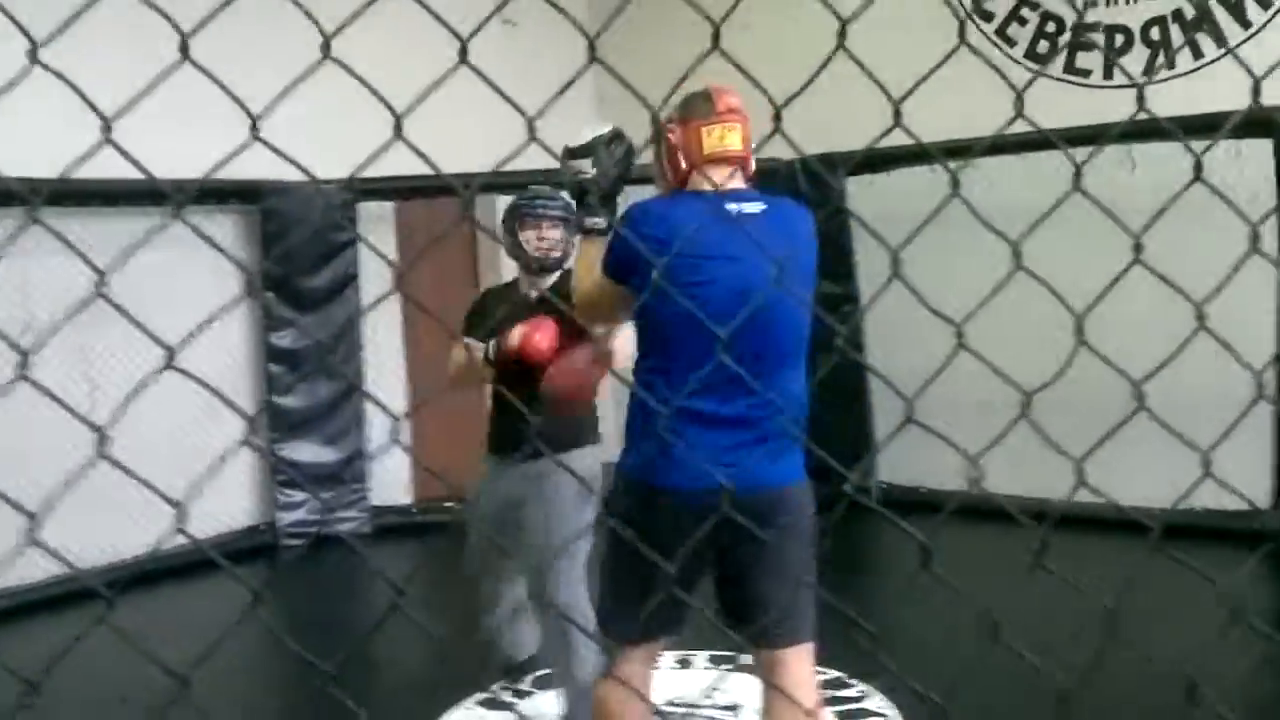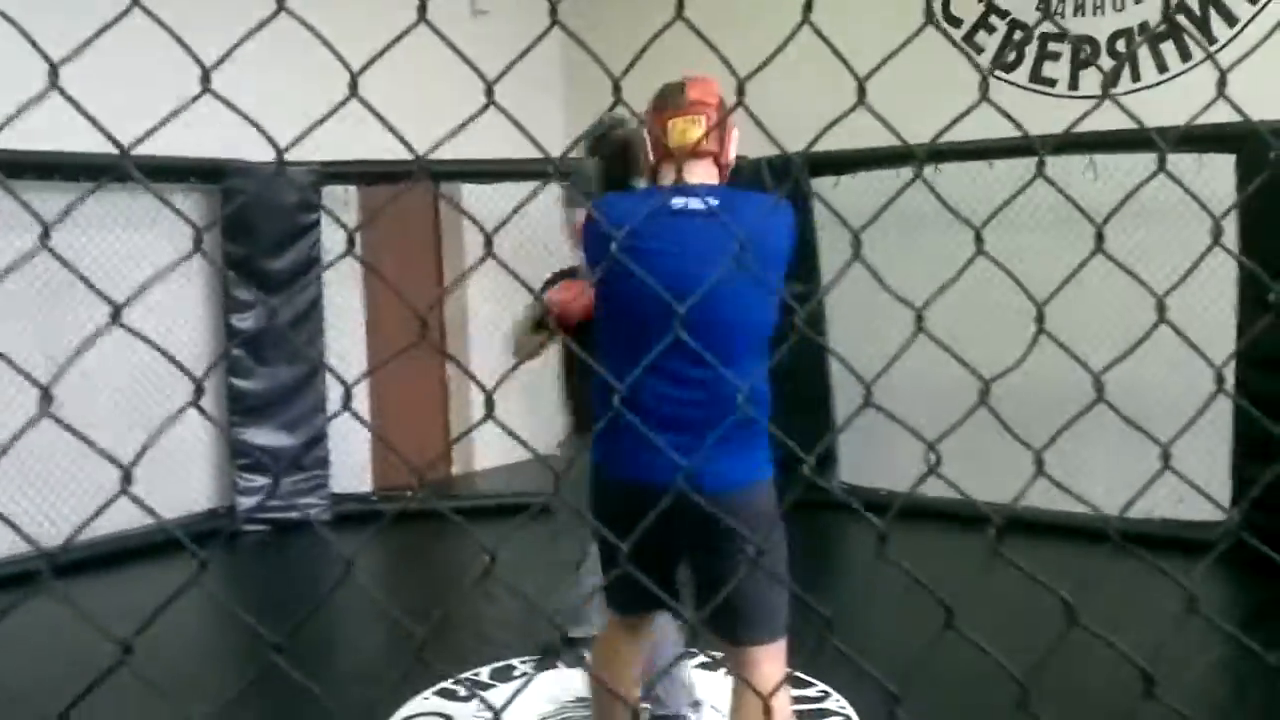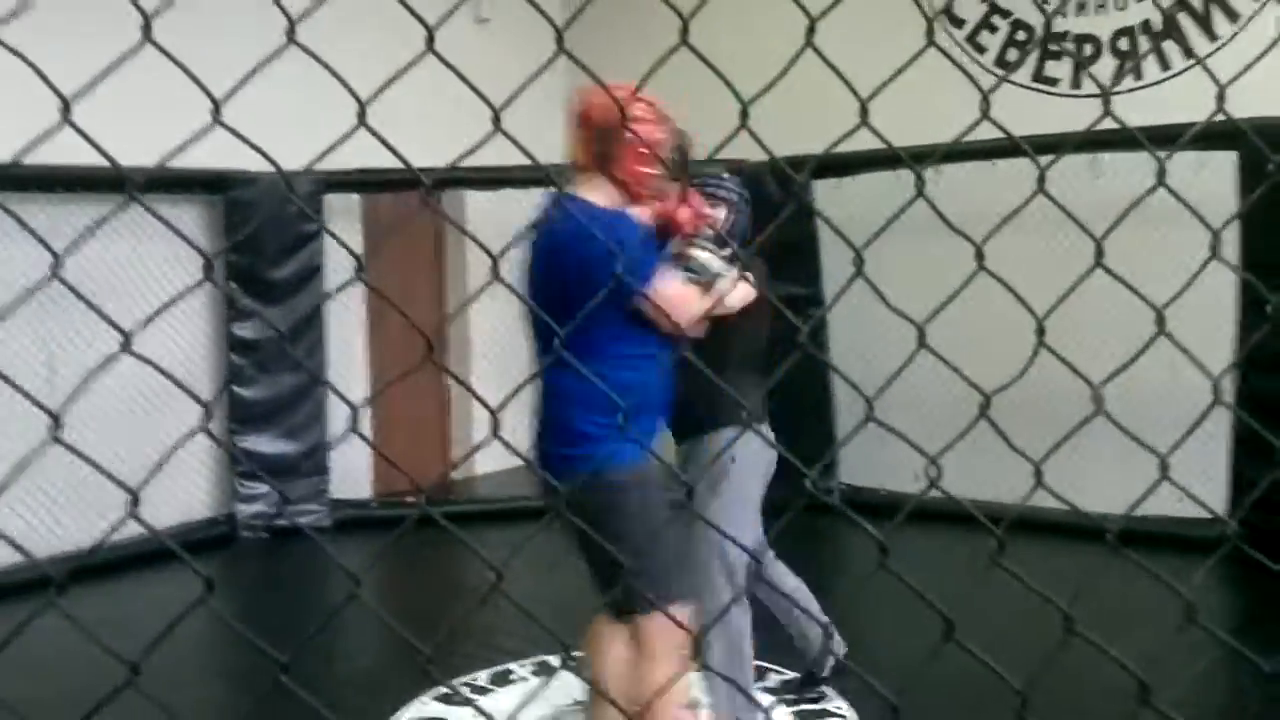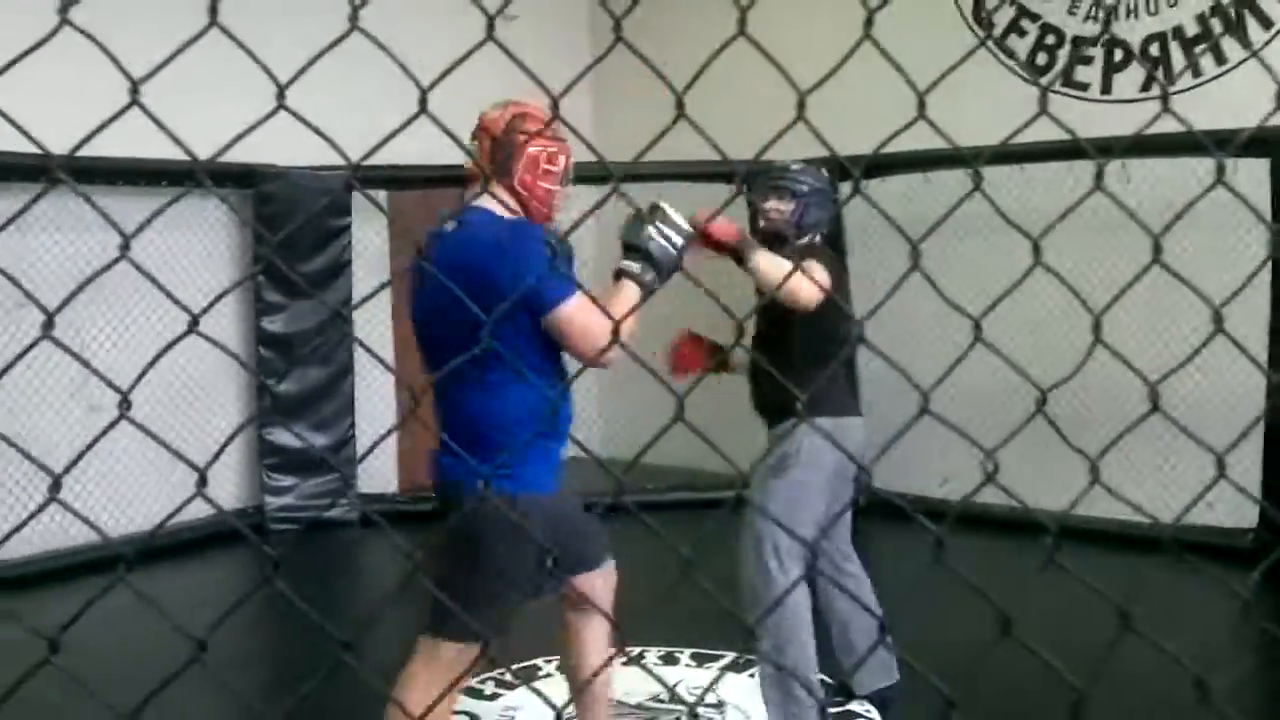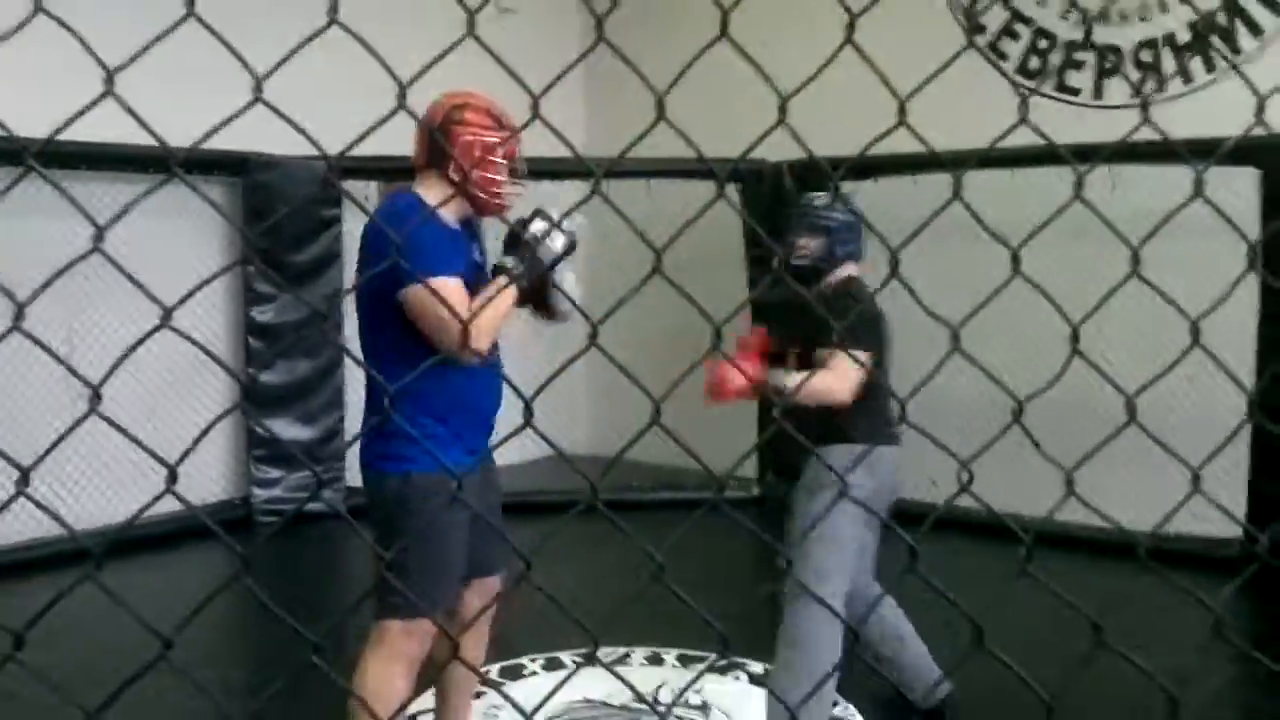
dt=0.4s
person 1, frame 1
left shoulder: (651, 224)
right shoulder: (797, 226)
left elbow: (590, 308)
left wrist: (595, 210)
left hip: (664, 481)
right hip: (773, 481)
left knee: (630, 655)
right knee: (789, 664)
person 1, frame 2
left shoulder: (612, 216)
right shoulder: (773, 221)
left hip: (628, 467)
right hip: (731, 475)
left knee: (628, 619)
right knee: (760, 662)
person 1, frame 3
left shoulder: (564, 217)
right shoulder: (605, 231)
right elbow: (688, 316)
left wrist: (652, 222)
right wrist: (726, 284)
left hip: (581, 453)
right hip: (607, 456)
left knee: (625, 607)
right knee: (664, 625)
person 1, frame 4
left shoulder: (440, 244)
right shoulder: (518, 242)
right elbow: (597, 345)
right wrist: (640, 267)
left hip: (517, 471)
right hip: (502, 479)
left knee: (594, 582)
right knee: (450, 651)
person 1, frame 5
left shoulder: (457, 228)
right shoulder: (405, 226)
left elbow: (472, 319)
right elbow: (465, 339)
left wrist: (518, 275)
right wrist: (519, 266)
left hip: (466, 454)
right hip: (416, 462)
left knee: (477, 596)
right knee: (407, 630)
person 2, frame 1
right shoulder: (492, 304)
left elbow: (619, 348)
right elbow: (458, 370)
right wrist: (501, 349)
left hip: (565, 463)
right hip: (502, 464)
left knee: (557, 586)
right knee: (493, 572)
right ankle: (519, 649)
person 2, frame 2
right shoulder: (564, 283)
right elbow: (524, 345)
right wrist: (548, 311)
right hip: (588, 439)
right knee: (588, 538)
right ankle: (580, 623)
person 2, frame 3
left shoulder: (743, 268)
left hip: (731, 441)
right hip: (701, 440)
left knee: (717, 576)
right knee: (752, 560)
right ankle: (822, 650)
person 2, frame 4
left shoulder: (815, 258)
right shoulder: (781, 263)
left elbow: (804, 294)
right elbow: (766, 351)
left wrist: (738, 246)
right wrist: (715, 355)
left hip: (812, 432)
right hip: (828, 431)
left knee: (770, 563)
right knee: (831, 556)
person 2, frame 5
left shoulder: (846, 305)
right shoulder: (815, 301)
left elbow: (837, 389)
left wrist: (768, 379)
right wrist: (771, 362)
left hip: (849, 456)
right hip: (850, 457)
left knee: (815, 587)
right knee: (854, 585)
